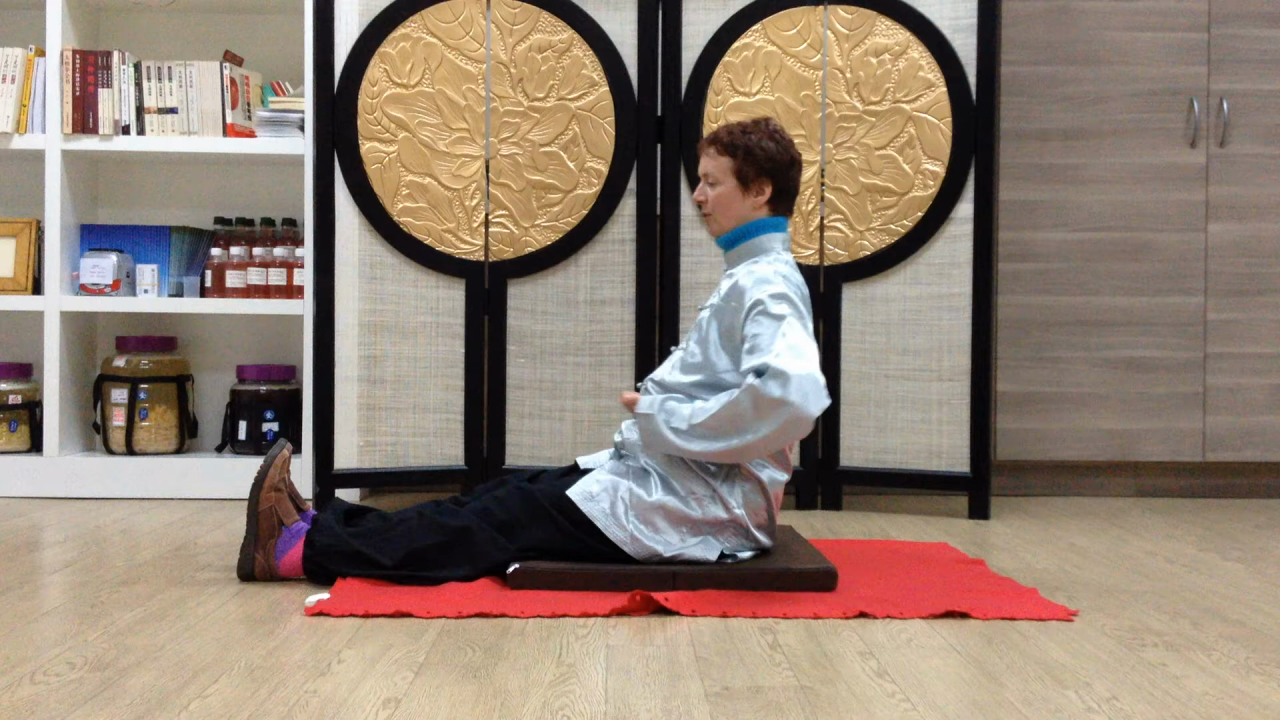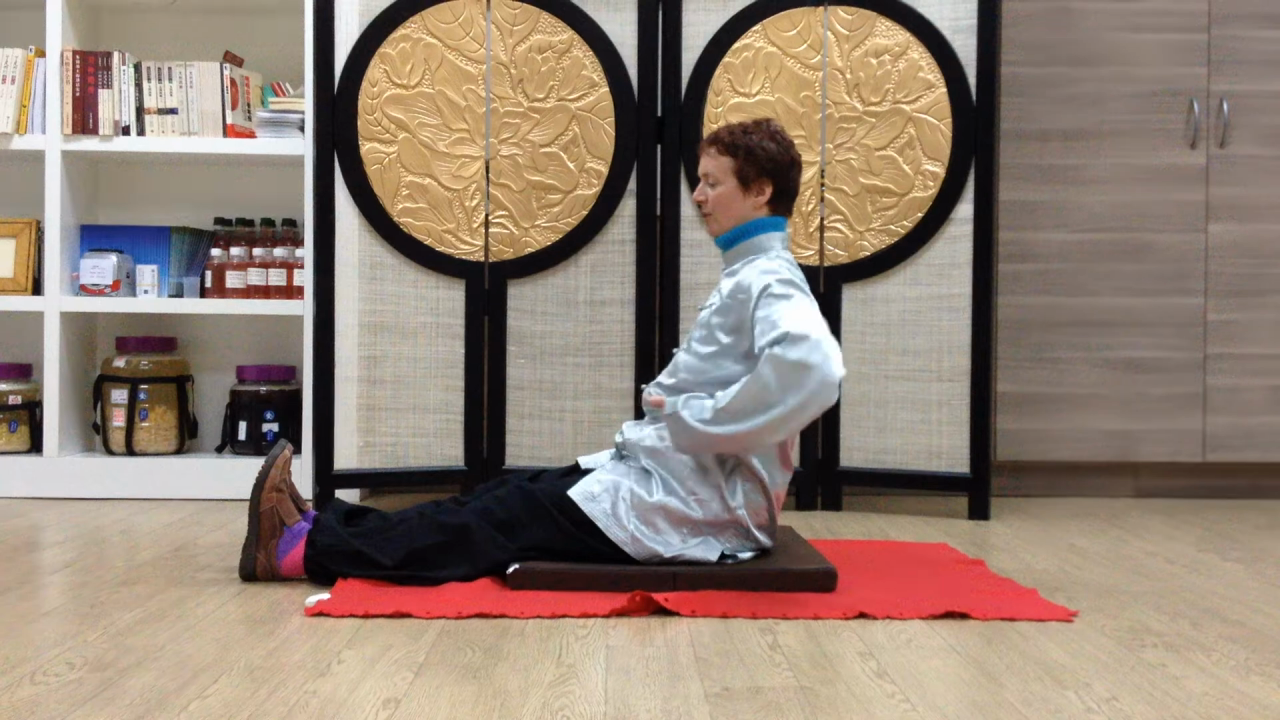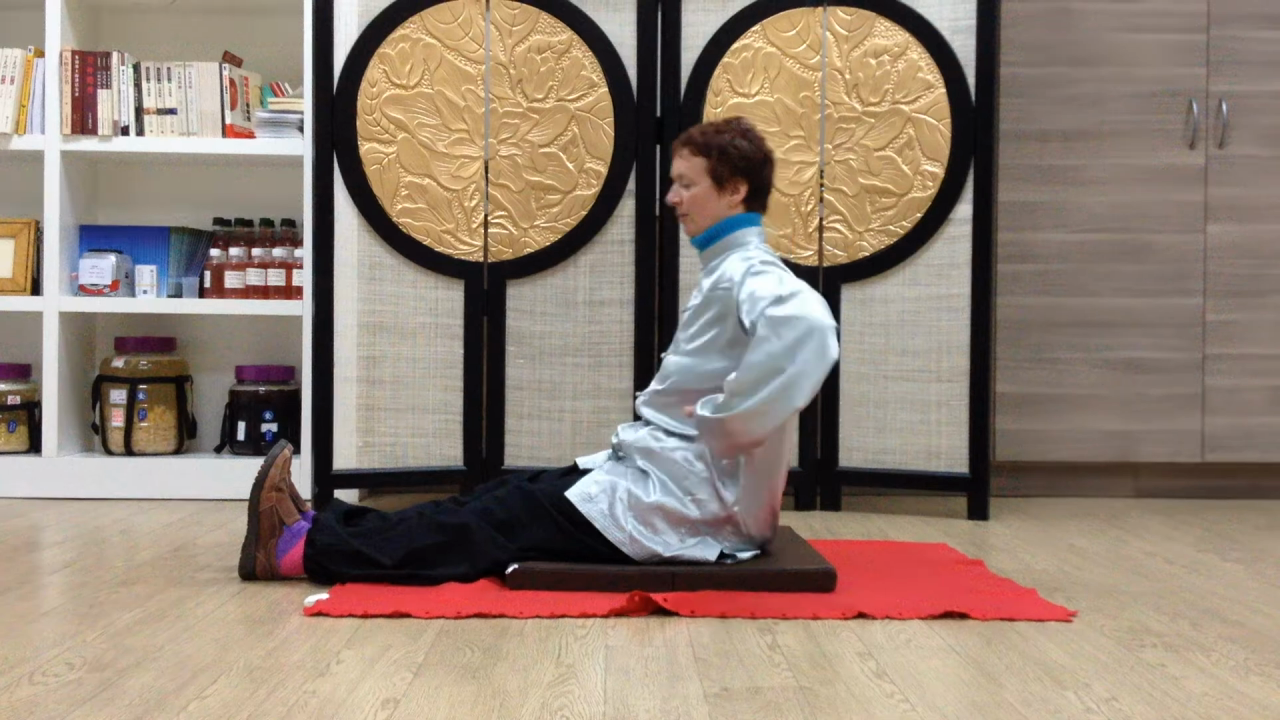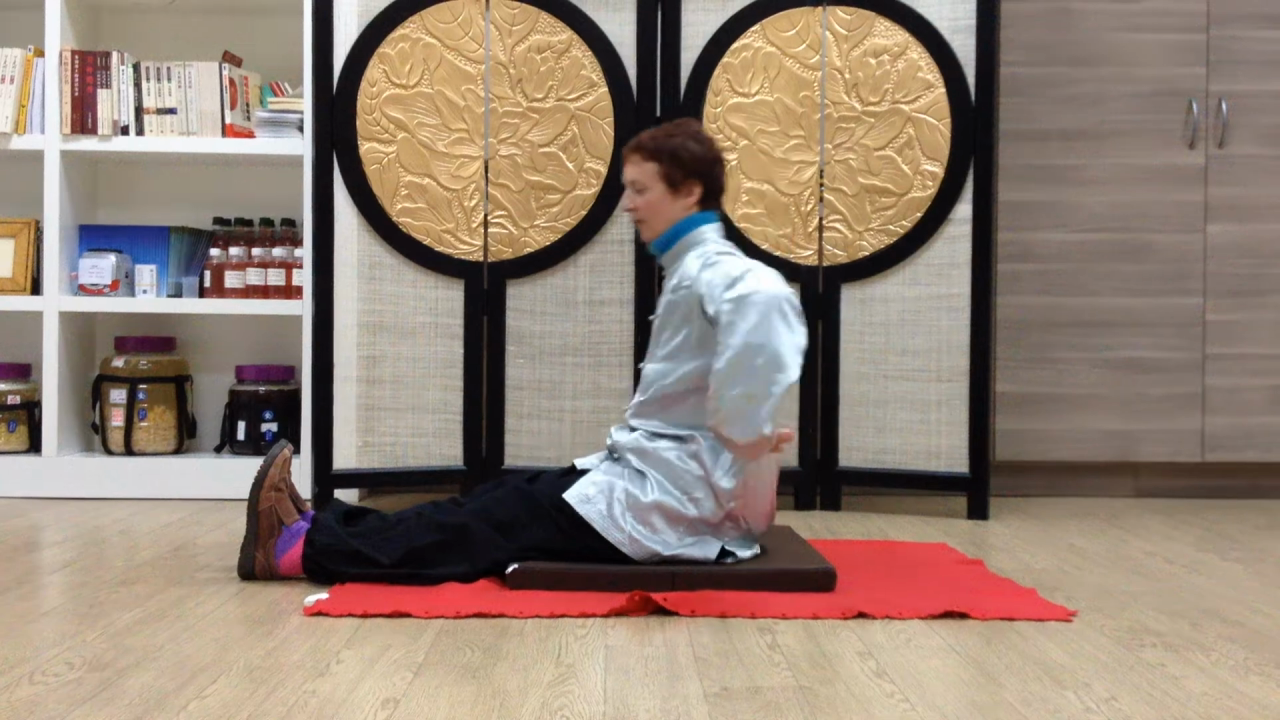
dt=0.2s
person 1, frame 1
left shoulder: (766, 284)
right shoulder: (755, 275)
left elbow: (793, 398)
left wrist: (664, 421)
right wrist: (658, 408)
left hip: (692, 506)
right hip: (675, 485)
left knee: (494, 523)
right knee: (505, 498)
left ankle: (299, 548)
right ankle: (322, 529)
person 1, frame 2
left shoulder: (768, 280)
right shoulder: (752, 274)
left elbow: (813, 370)
left wrist: (697, 424)
right wrist: (677, 412)
left hip: (688, 506)
right hip: (672, 480)
left knee: (496, 523)
right knee: (507, 498)
left ankle: (303, 548)
right ankle: (323, 528)
person 1, frame 3
left shoulder: (749, 273)
right shoulder: (732, 269)
left elbow: (807, 329)
left wrist: (726, 424)
left hip: (683, 502)
right hip: (675, 480)
left knee: (495, 524)
right knee: (505, 500)
left ankle: (303, 548)
right ankle: (321, 528)
person 1, frame 4
left shoulder: (712, 270)
right shoulder: (694, 266)
left elbow: (768, 307)
left wrist: (743, 427)
left hip: (681, 505)
right hip: (669, 484)
left knee: (493, 525)
right knee: (498, 502)
left ankle: (300, 548)
right ankle: (323, 530)
